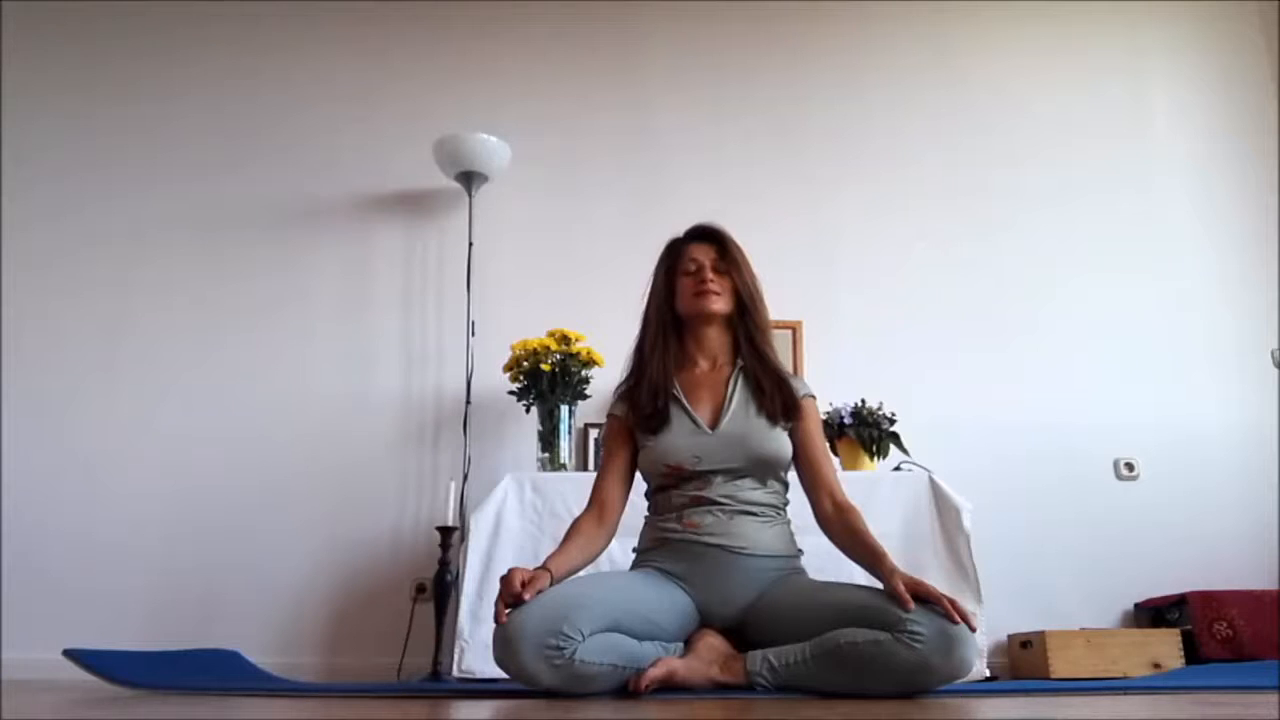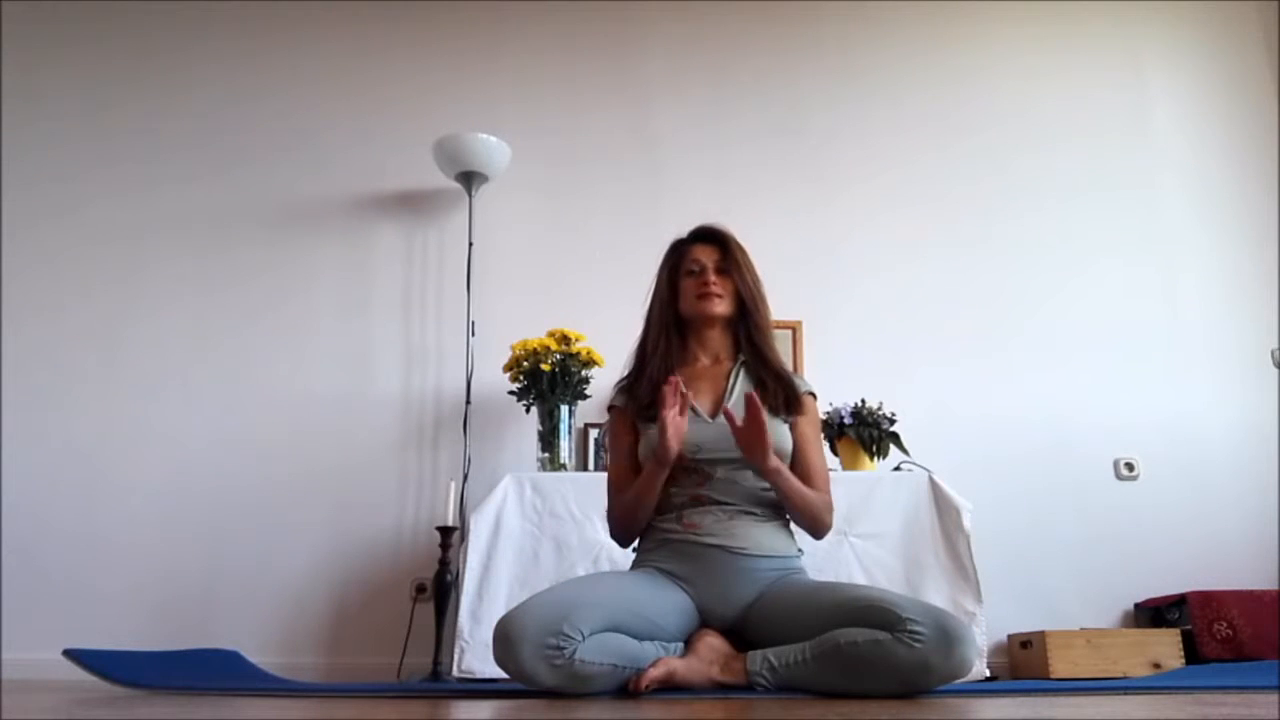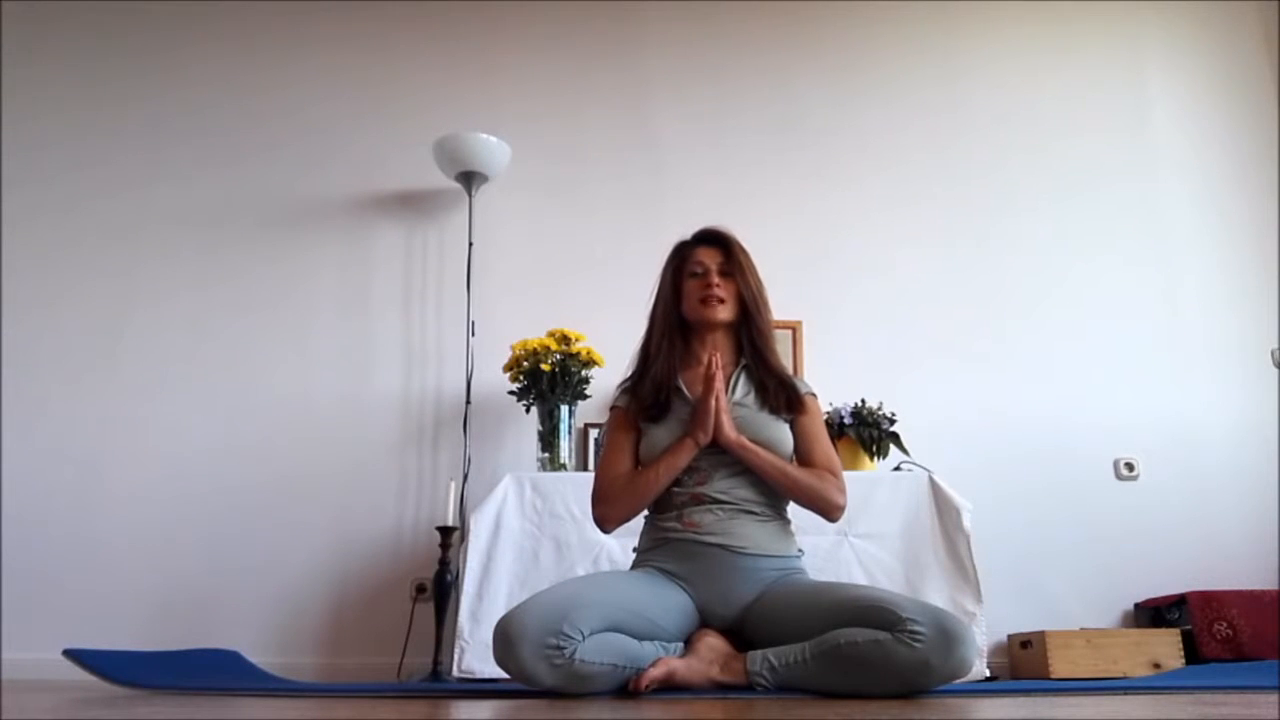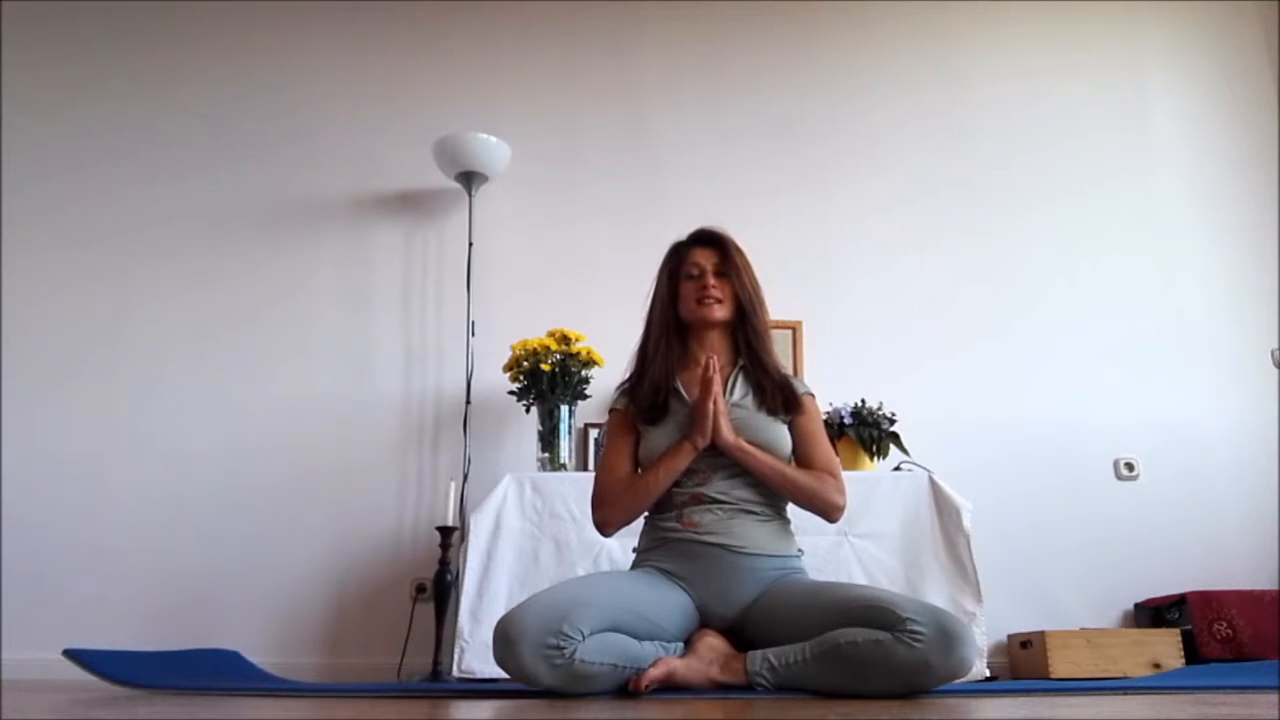
dt=0.7s
person 1, frame 1
left shoulder: (785, 391)
right shoulder: (636, 400)
left elbow: (832, 505)
right elbow: (601, 514)
left wrist: (890, 572)
right wrist: (545, 572)
left hip: (771, 579)
right hip: (667, 579)
left knee: (946, 645)
right knee: (522, 640)
left ankle: (729, 665)
right ankle: (706, 652)
person 1, frame 2
left shoulder: (787, 389)
right shoulder: (636, 395)
left elbow: (821, 518)
right elbow: (622, 527)
left wrist: (763, 459)
right wrist: (665, 454)
left hip: (771, 580)
right hip: (667, 578)
left knee: (946, 645)
right knee: (522, 642)
left ankle: (730, 665)
right ankle: (708, 654)
person 1, frame 3
left shoulder: (787, 391)
right shoulder: (639, 396)
left elbow: (832, 500)
right elbow: (607, 511)
left wrist: (735, 438)
right wrist: (693, 437)
left hip: (771, 578)
right hip: (666, 577)
left knee: (945, 643)
right knee: (523, 638)
left ankle: (730, 664)
right ankle: (711, 655)
person 1, frame 4
left shoulder: (786, 391)
right shoulder: (638, 398)
left elbow: (832, 500)
right elbow: (607, 515)
left wrist: (732, 441)
right wrist: (691, 441)
left hip: (770, 579)
right hip: (666, 578)
left knee: (945, 644)
right knee: (521, 638)
left ankle: (731, 665)
right ankle: (707, 654)
